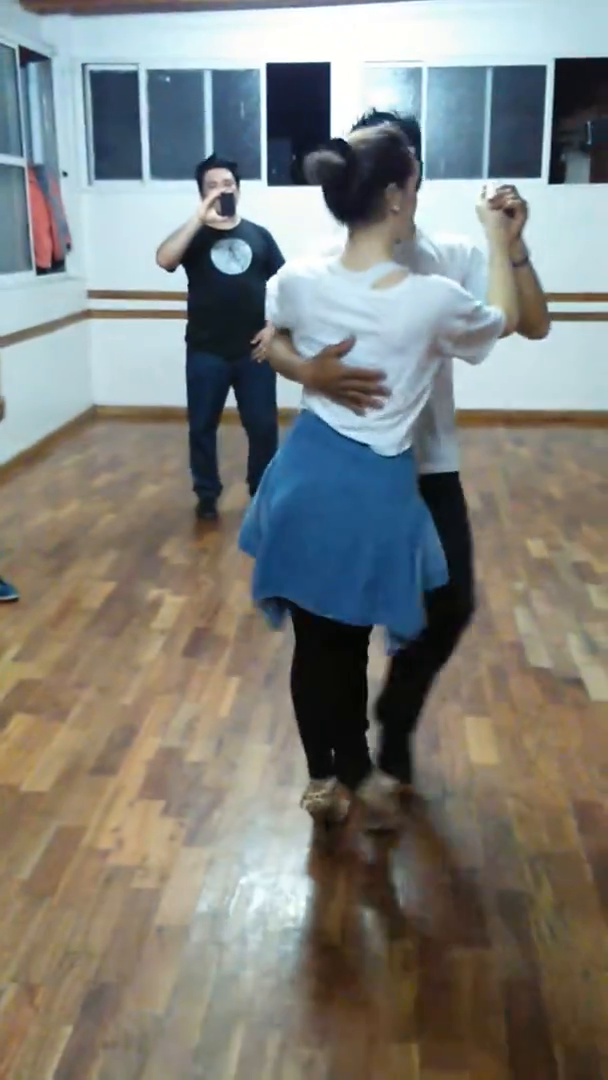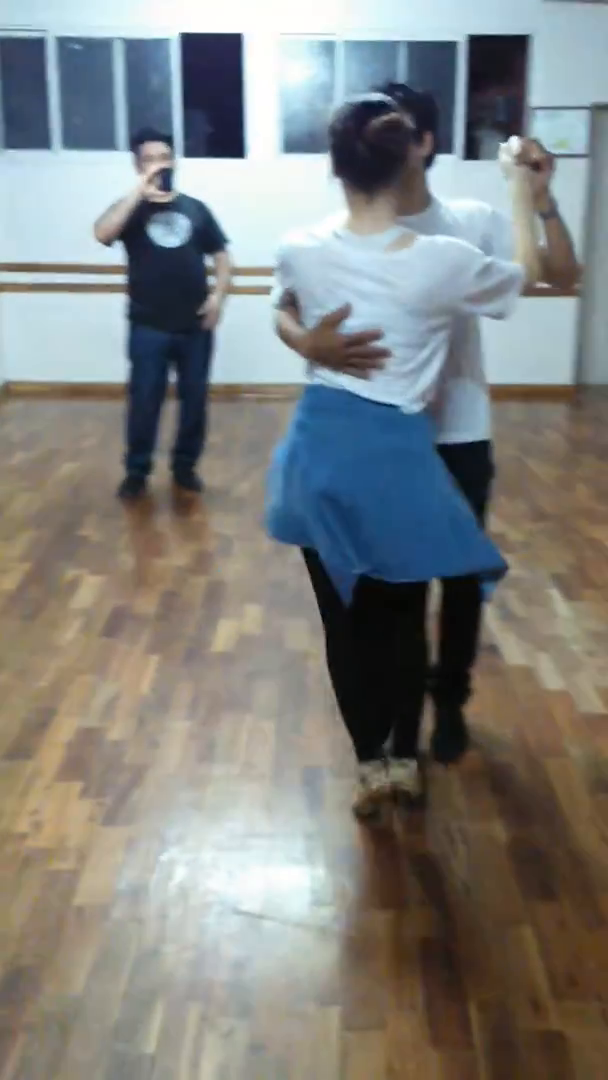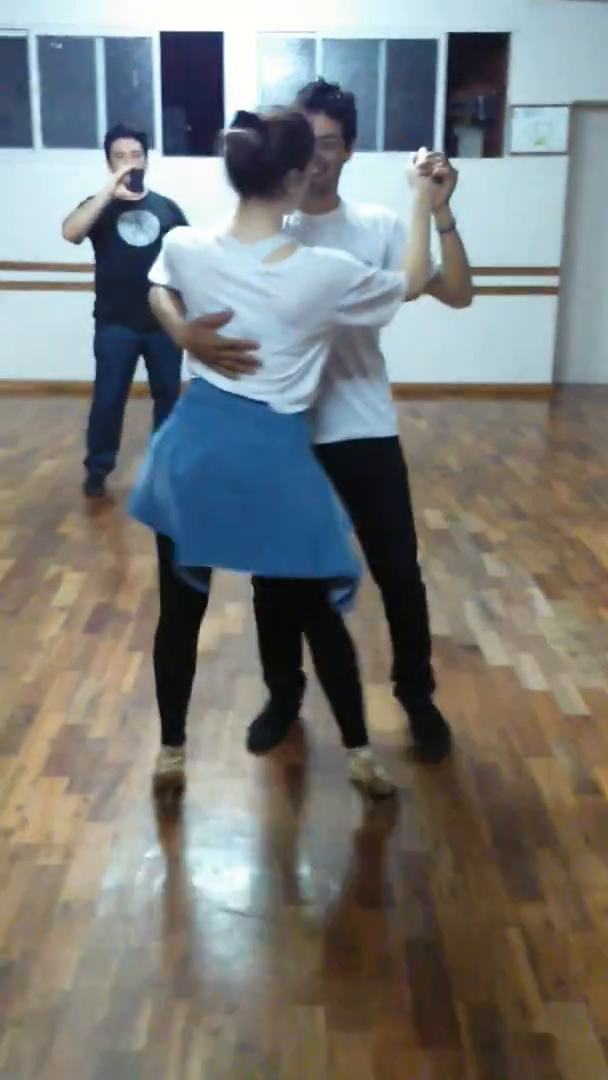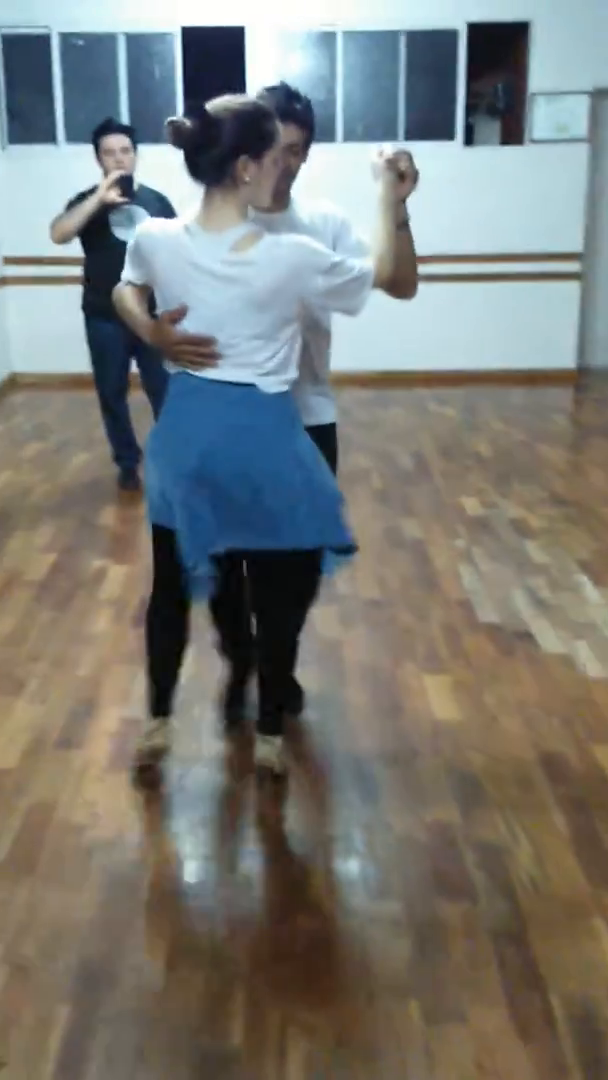
dt=0.7s
person 1, frame 1
left shoulder: (297, 280)
right shoulder: (430, 299)
right elbow: (502, 320)
right wrist: (498, 239)
left hip: (304, 475)
right hip: (376, 490)
left knee: (315, 640)
right knee: (399, 636)
left ankle: (322, 780)
right ankle: (372, 774)
person 1, frame 2
left shoulder: (301, 251)
right shoulder: (441, 261)
right elbow: (526, 273)
right wrist: (523, 192)
left hip: (322, 445)
right hip: (400, 454)
left knee: (344, 619)
right knee: (402, 619)
left ankle: (370, 765)
right ankle: (404, 761)
person 1, frame 3
left shoulder: (185, 249)
right shoulder: (324, 273)
left elbow: (161, 298)
right elbow: (411, 282)
right wrist: (423, 204)
left hip: (196, 447)
right hip: (275, 456)
left knee: (179, 609)
right knee: (315, 611)
left ankle: (171, 751)
right ankle: (359, 753)
person 1, frame 4
left shoulder: (154, 241)
right shoulder: (292, 259)
left elbow: (127, 297)
right elbow: (381, 273)
right wrist: (389, 198)
left hip: (188, 433)
right hip: (266, 436)
left knee: (172, 587)
right knee: (278, 595)
left ankle: (157, 722)
right ankle: (270, 737)
person 2, frame 1
left shoulder: (453, 256)
left elbow: (534, 326)
right elbow: (274, 347)
left wrist: (512, 244)
right wrist: (312, 373)
left hip: (430, 465)
left knee: (450, 605)
left ankle: (394, 719)
person 2, frame 2
left shoulder: (474, 222)
left elbow: (563, 276)
right elbow: (286, 309)
left wrist: (540, 198)
right wrist: (309, 343)
left hip: (460, 436)
left knee: (461, 577)
left ankle: (449, 700)
person 2, frame 3
left shoulder: (379, 226)
left elbow: (456, 293)
left wrist: (440, 211)
right wrist: (191, 337)
left hip: (365, 433)
left knee: (399, 574)
left ankle: (418, 696)
right ankle: (283, 693)
person 2, frame 4
left shoulder: (326, 223)
left elbow: (401, 286)
left wrist: (398, 209)
right wrist: (159, 332)
left hip: (308, 419)
right knee: (230, 554)
right ankle: (239, 664)
person 3, frame 1
left shoulder: (259, 235)
right shoulder: (194, 236)
right elbow: (164, 260)
left wrist: (272, 328)
right wrist: (200, 217)
left hip: (254, 350)
right hip: (206, 352)
left knee: (263, 425)
right knee: (202, 425)
left ankle: (262, 491)
right ankle: (207, 494)
person 3, frame 2
left shoulder: (195, 209)
right shoulder: (131, 209)
left elbow: (221, 256)
right elbow: (102, 234)
left wrist: (218, 295)
right wrist: (139, 191)
left hip: (194, 324)
right hip: (149, 325)
left knee: (194, 398)
right knee: (145, 400)
left ankle: (185, 465)
right ankle: (136, 470)
person 3, frame 3
left shoulder: (166, 207)
right shoulder: (100, 206)
right elbow: (70, 233)
right wrist: (109, 191)
left hip: (163, 322)
right hip: (115, 324)
left knee: (169, 396)
right knee: (108, 399)
right ankle: (97, 468)
person 3, frame 4
left shoulder: (156, 200)
right shoulder: (89, 200)
right elbow: (58, 234)
right wrist: (100, 197)
right hip: (105, 318)
left knee: (164, 392)
right knee: (112, 393)
right ankle: (127, 461)
